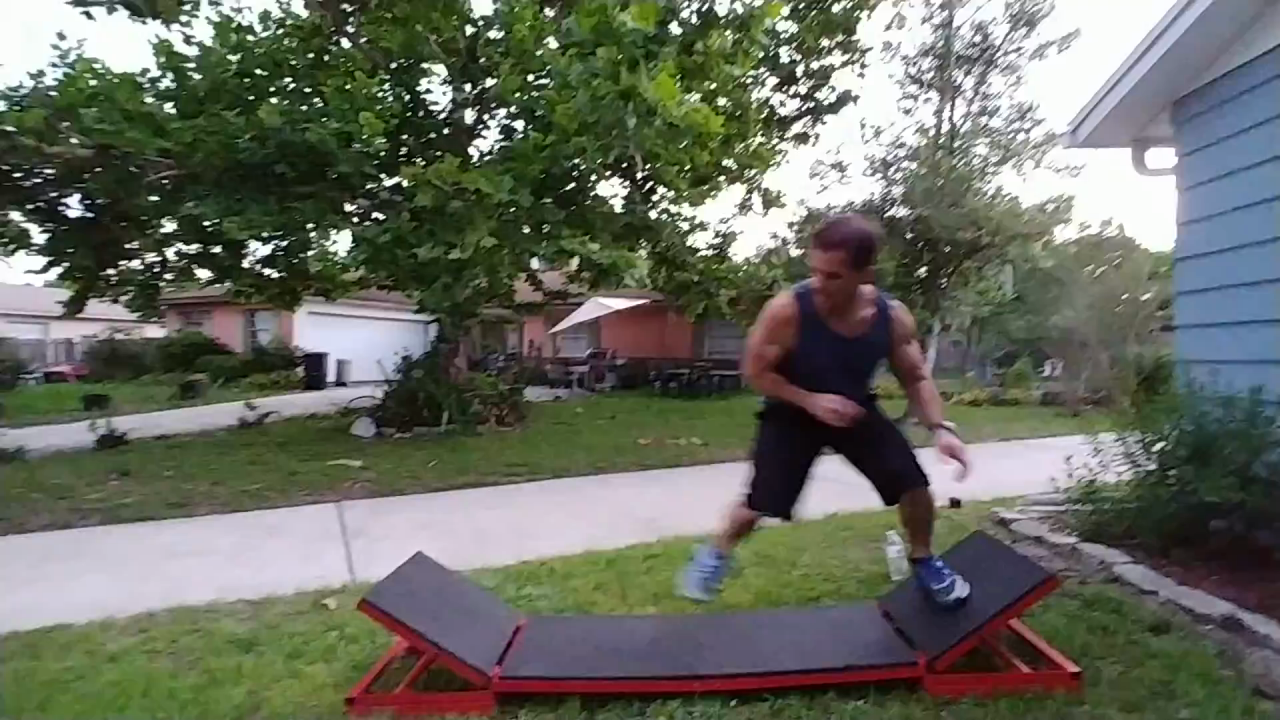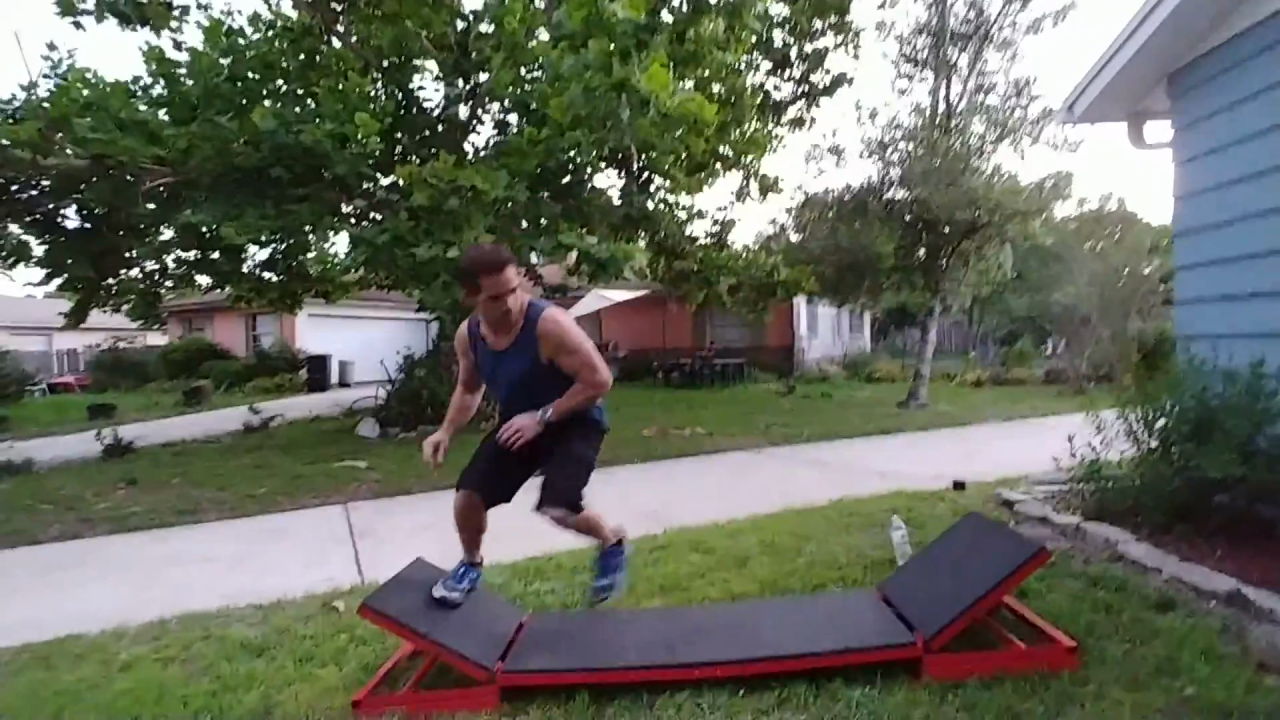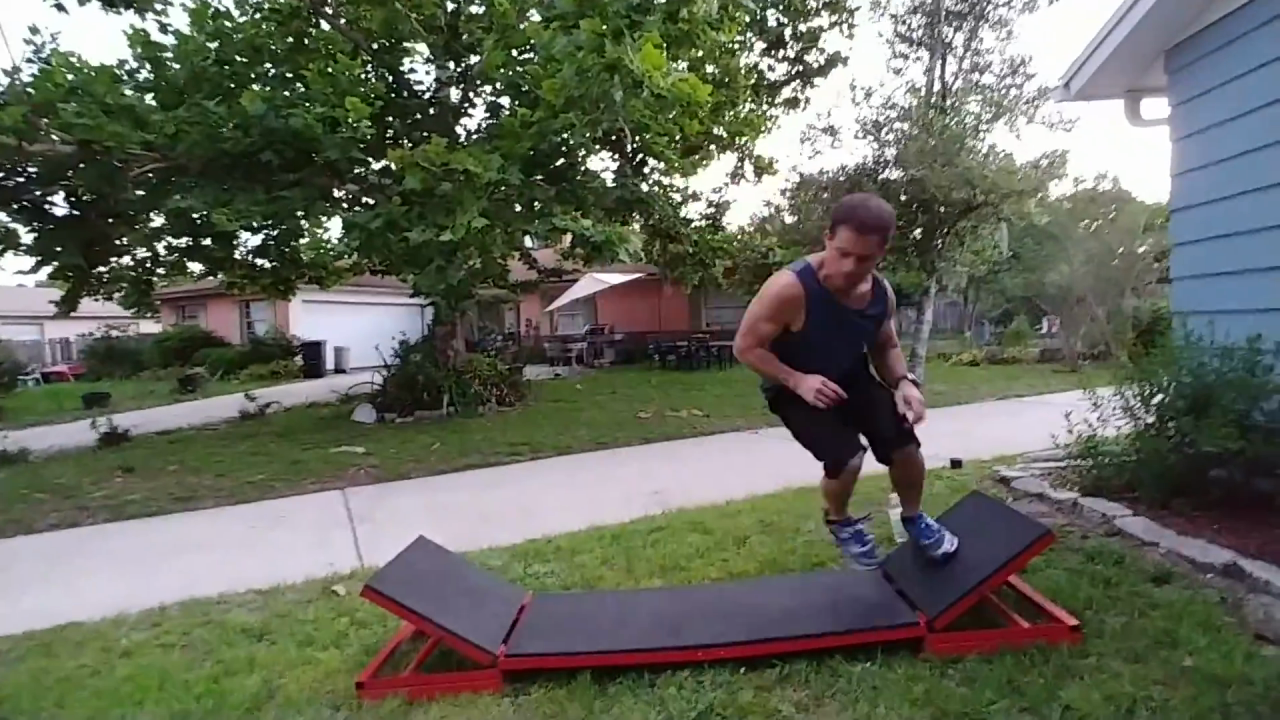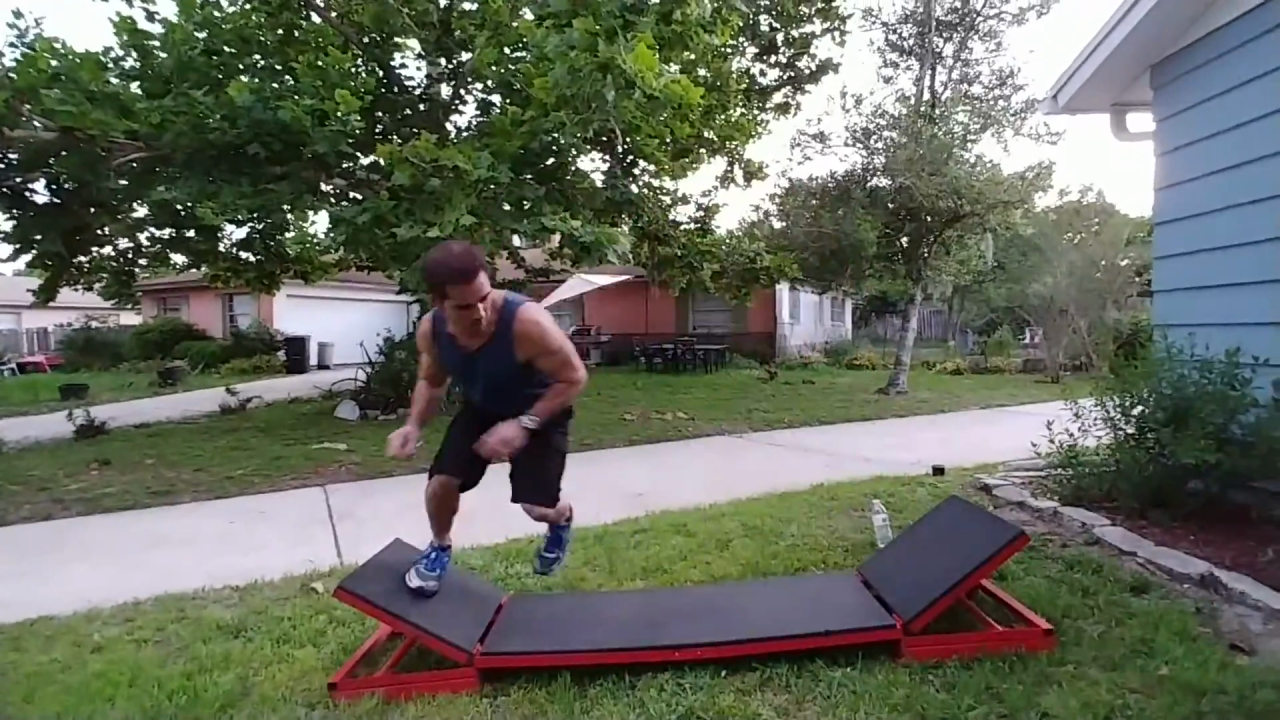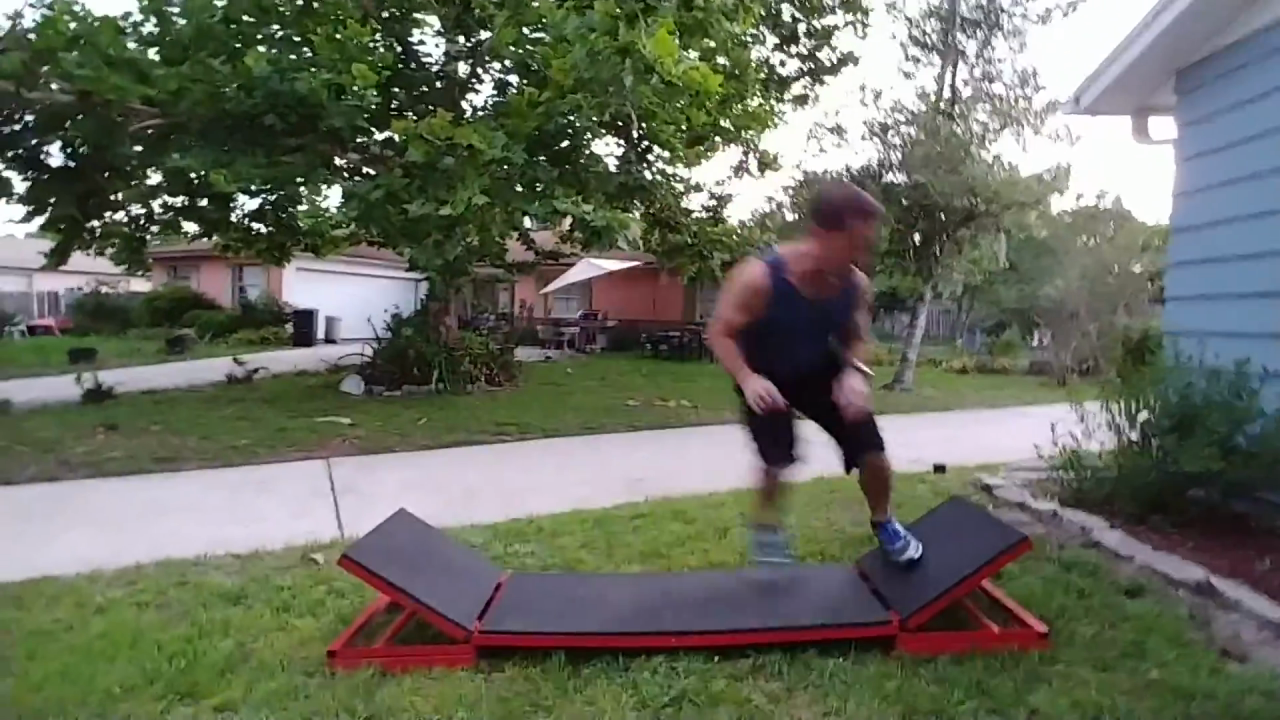
dt=0.7s
person 1, frame 1
left shoulder: (892, 317)
right shoulder: (788, 309)
left elbow: (915, 377)
right elbow: (755, 371)
left wrist: (940, 429)
right wrist: (812, 399)
left hip: (855, 410)
right hip: (794, 412)
left knee: (913, 487)
right knee: (760, 505)
left ankle: (923, 561)
right ankle: (717, 553)
person 1, frame 2
left shoulder: (549, 324)
right shoulder: (467, 335)
left elbow: (598, 381)
right elbow: (468, 389)
left wrist: (541, 417)
right wrist: (446, 431)
left hip: (574, 423)
right hip: (518, 423)
left knee: (559, 509)
right knee: (468, 493)
left ankle: (612, 543)
right ankle: (471, 563)
person 1, frame 3
left shoulder: (881, 293)
right shoulder: (790, 288)
left elbow: (886, 344)
right elbow: (746, 346)
left wrist: (903, 382)
right wrist: (798, 380)
left hip: (850, 376)
right hip: (794, 387)
left knee: (905, 447)
right knee: (847, 458)
left ankle: (913, 518)
right ankle: (839, 522)
person 1, frame 4
left shoulder: (526, 321)
right shoulder: (431, 328)
left elbow: (573, 378)
right elbow: (431, 379)
left wrist: (523, 425)
right wrist: (413, 425)
left hip: (535, 413)
right hip: (482, 410)
left knee: (538, 506)
right knee: (444, 481)
left ankle: (561, 519)
right ankle: (439, 548)
person 1, frame 5
left shoulder: (855, 285)
right shoulder: (759, 276)
left elbow: (854, 337)
right elbow: (719, 333)
left wrist: (853, 373)
right wrist: (748, 379)
left hip: (820, 373)
right hip: (766, 378)
left knee: (871, 453)
right knee: (777, 462)
left ankle: (883, 523)
right ankle: (767, 527)
